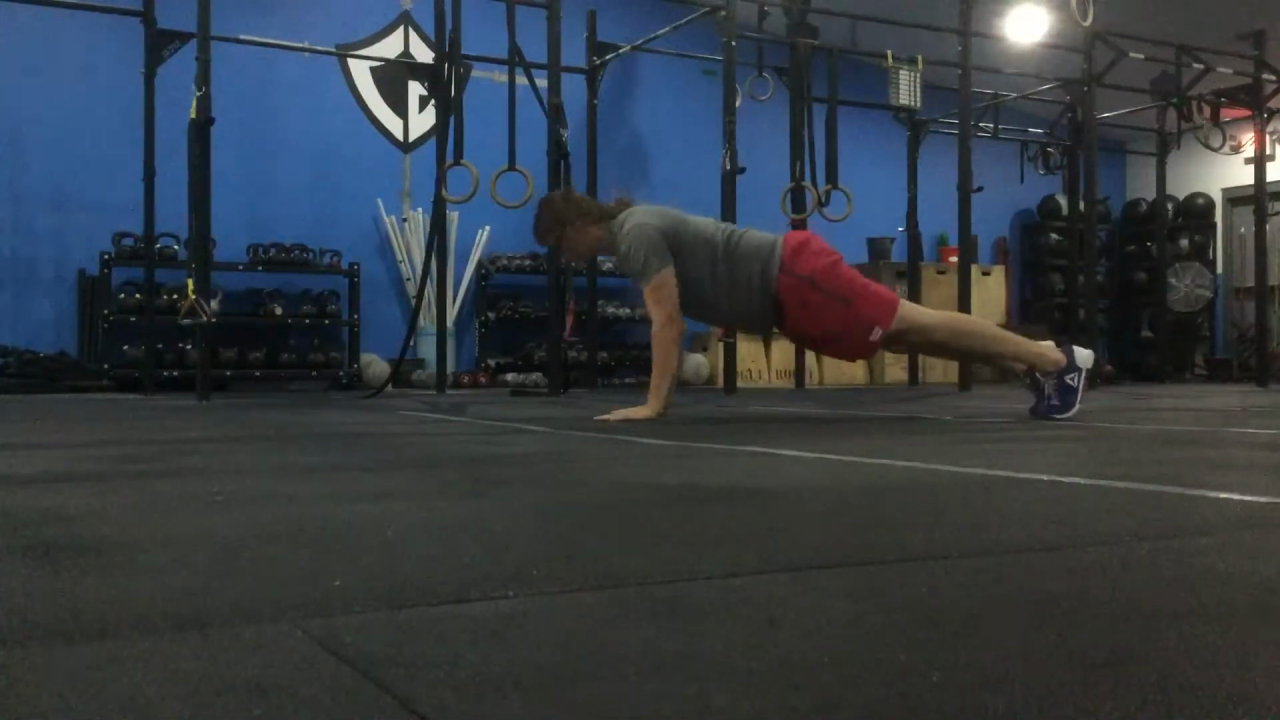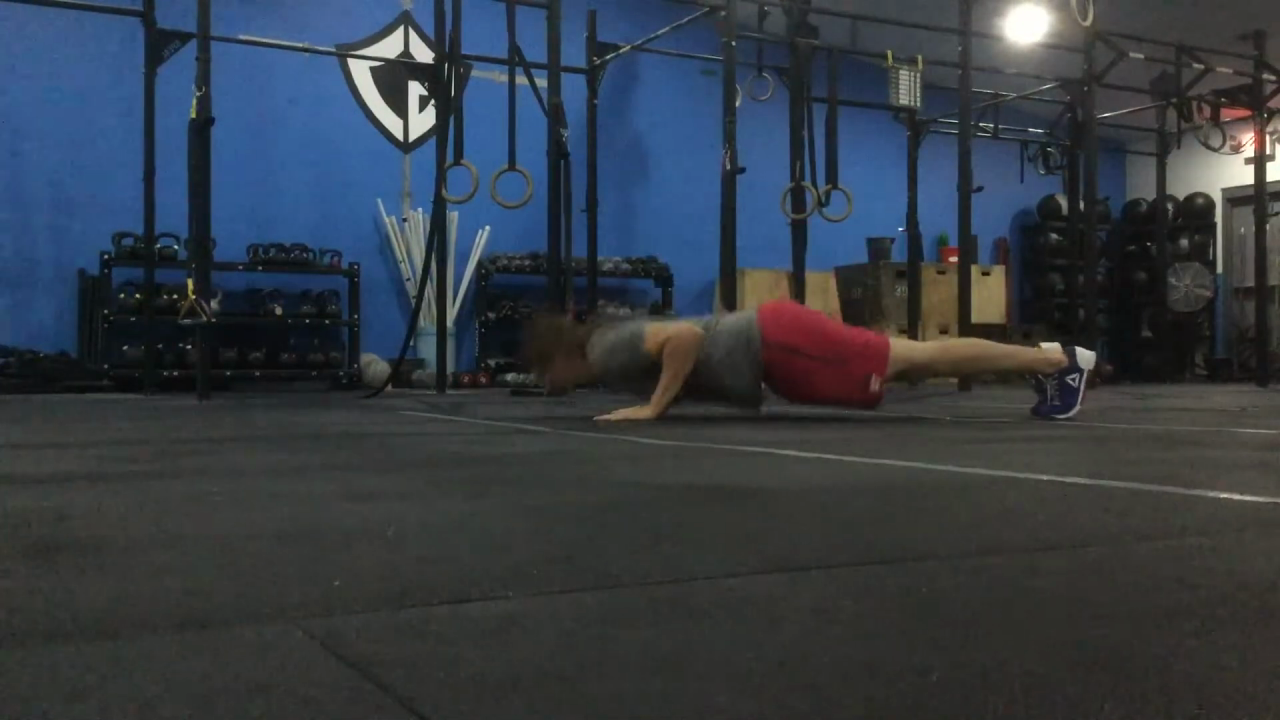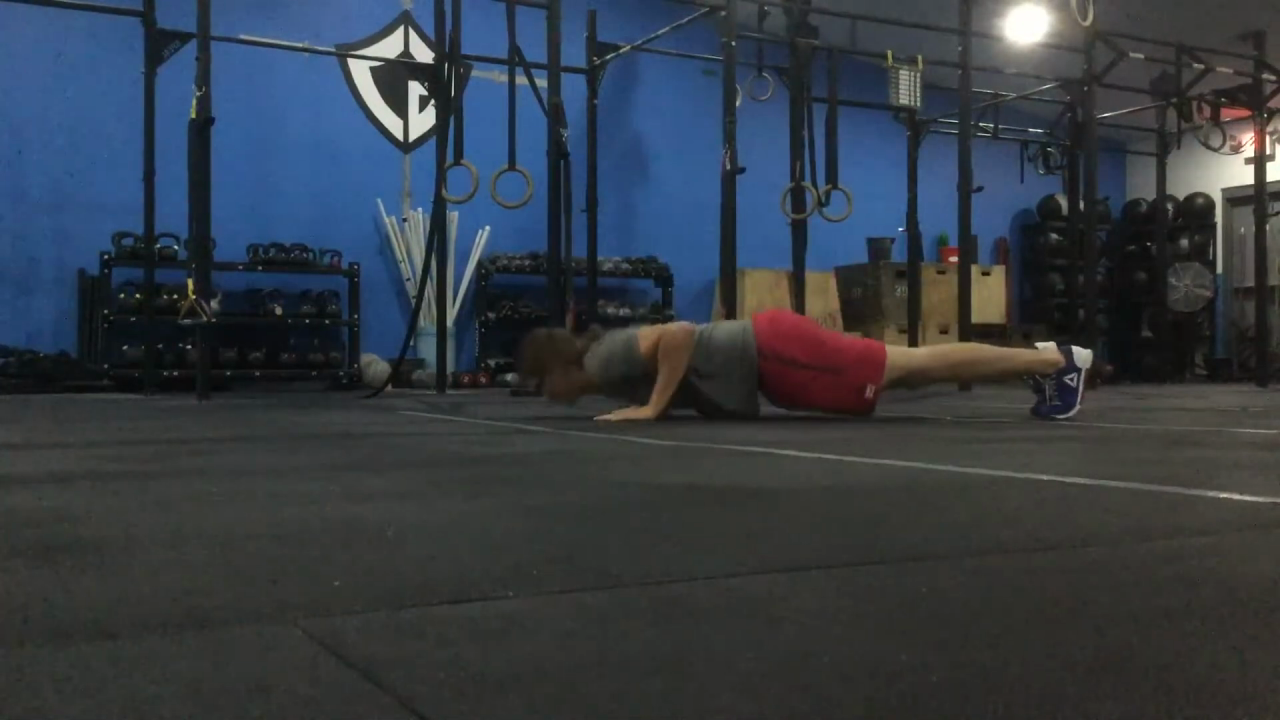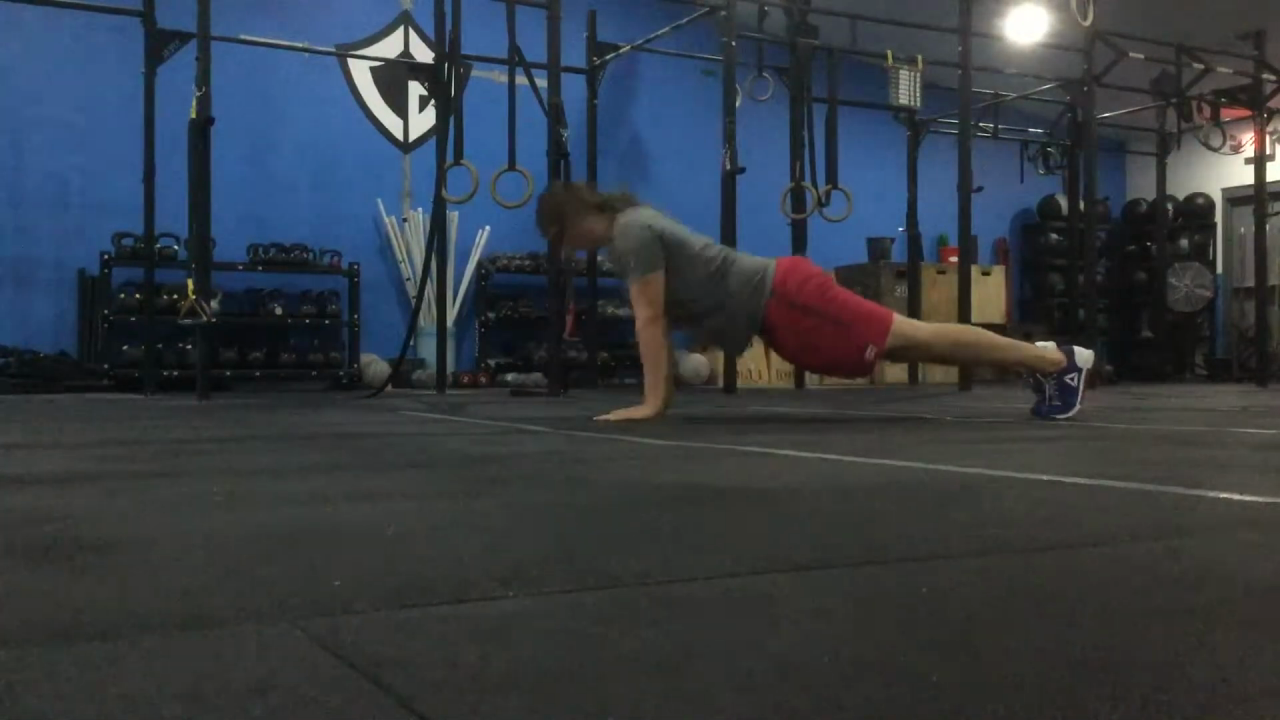
dt=0.4s
person 1, frame 1
left shoulder: (636, 233)
right shoulder: (633, 228)
left elbow: (667, 322)
right elbow: (667, 321)
left wrist: (654, 404)
right wrist: (659, 395)
left hip: (794, 276)
right hip: (787, 284)
left knee: (918, 327)
right knee: (909, 337)
left ankle: (1057, 361)
right ankle: (1035, 362)
person 1, frame 2
left shoulder: (609, 350)
right shoulder: (609, 337)
left elbow: (687, 338)
left wrist: (652, 408)
right wrist: (655, 398)
left hip: (776, 346)
right hip: (769, 336)
left knee: (915, 358)
right knee: (911, 359)
left ankle: (1057, 362)
right ankle: (1041, 357)
person 1, frame 3
left shoulder: (605, 362)
right shoulder: (605, 350)
left elbow: (680, 333)
left wrist: (653, 406)
right wrist: (655, 397)
left hip: (771, 355)
right hip: (765, 345)
left knee: (912, 365)
right knee: (909, 364)
left ankle: (1055, 361)
right ankle: (1040, 357)
person 1, frame 4
left shoulder: (632, 234)
right shoulder: (634, 222)
left elbow: (650, 323)
right elbow: (663, 319)
left wrist: (652, 403)
right wrist: (663, 390)
left hip: (784, 300)
right hip: (777, 294)
left knee: (915, 338)
right knee: (913, 342)
left ankle: (1056, 361)
right ankle: (1043, 363)
